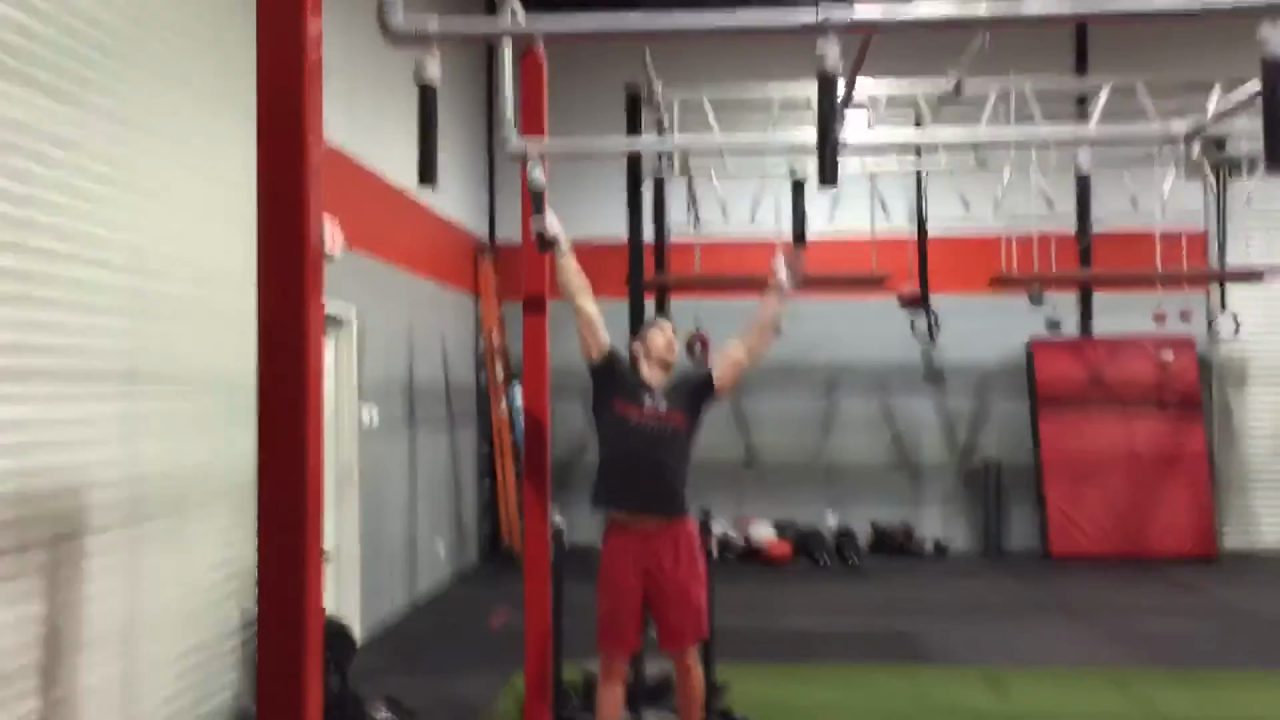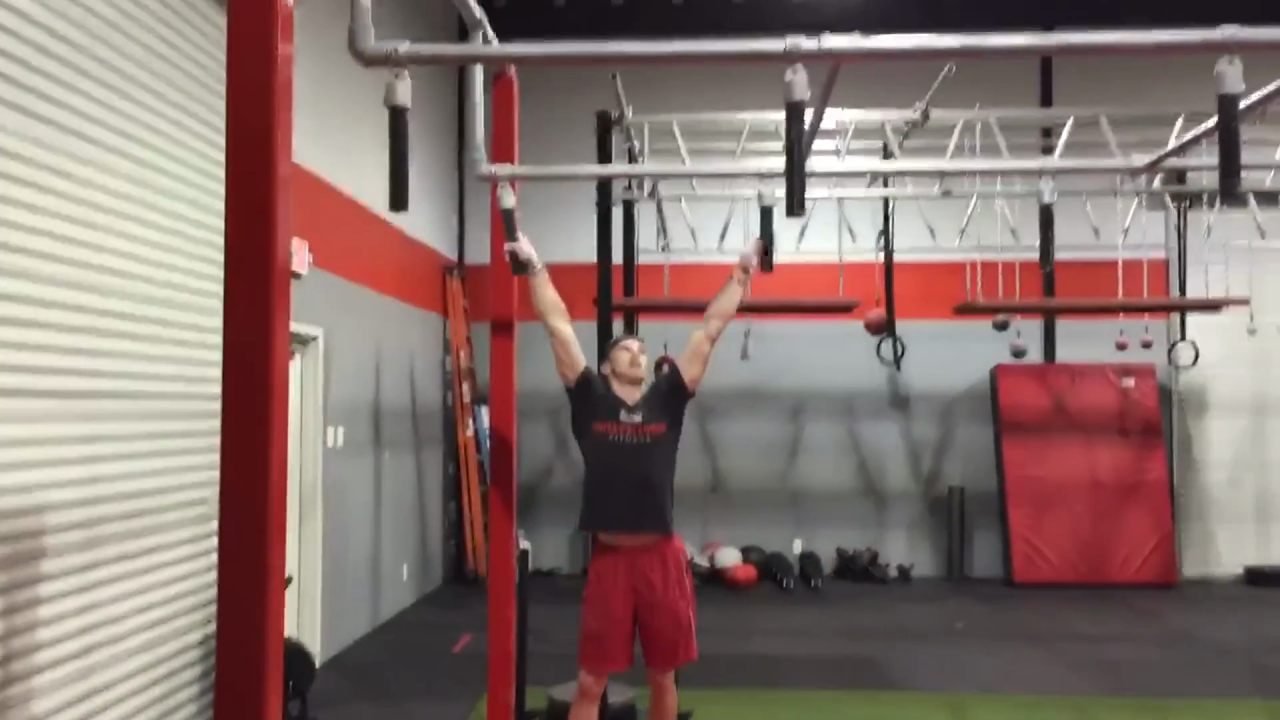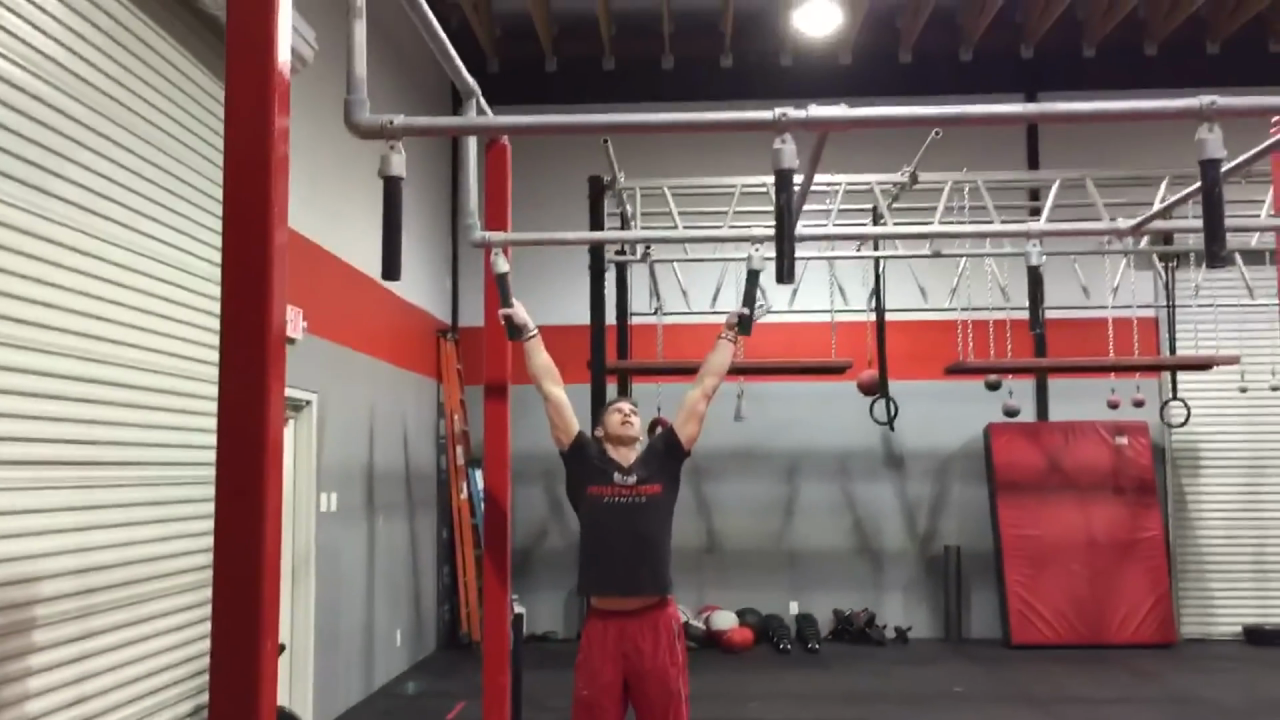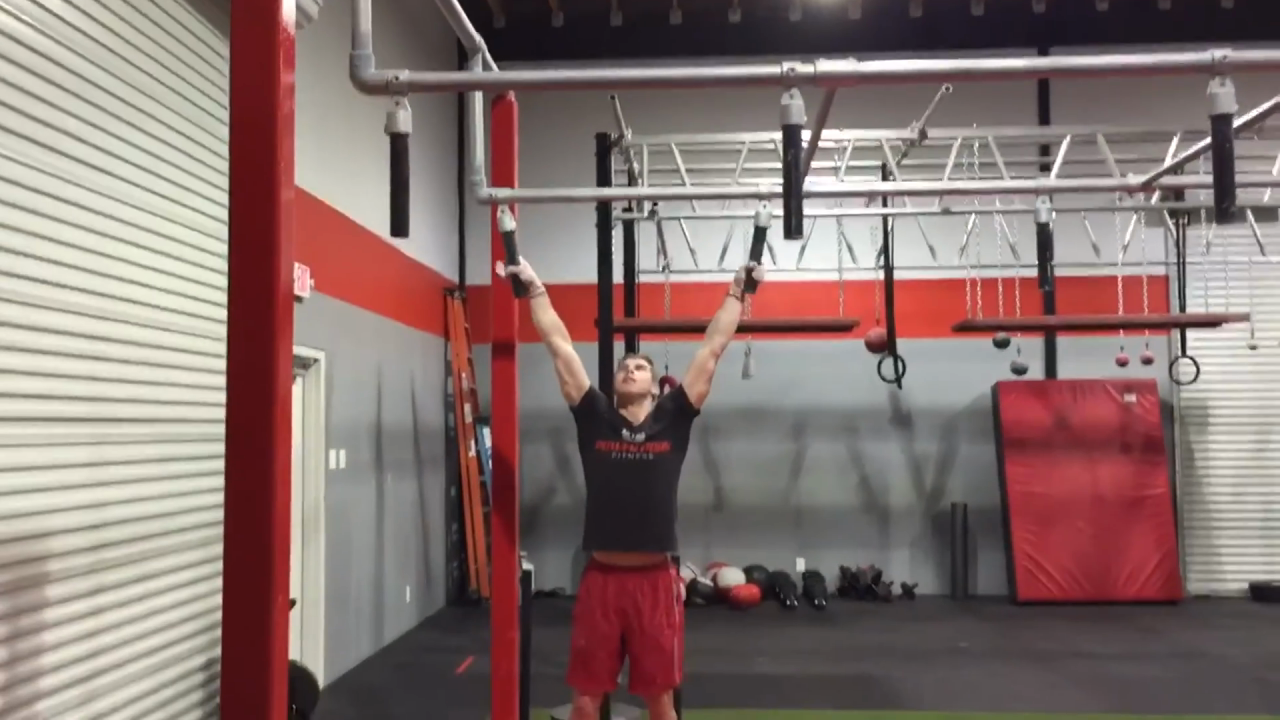
dt=0.4s
person 1, frame 1
left shoulder: (688, 391)
right shoulder: (613, 379)
left elbow: (745, 350)
right elbow: (583, 306)
left wrist: (778, 289)
right wrist: (559, 244)
left hip: (672, 539)
right hip: (623, 539)
left knee: (686, 654)
right knee: (613, 661)
person 1, frame 2
left shoulder: (667, 399)
right shoulder: (590, 399)
left elbow: (708, 331)
right elbow: (559, 327)
left wrist: (741, 272)
right wrist: (535, 266)
left hip: (661, 557)
right hip: (610, 559)
left knee: (663, 673)
right knee: (591, 679)
person 1, frame 3
left shoulder: (663, 459)
right shoulder: (585, 463)
left elbow: (703, 390)
right elbow: (552, 391)
left wrist: (728, 333)
right wrist: (528, 329)
left hip: (655, 623)
right hip: (603, 625)
person 1, frame 4
left shoulder: (672, 418)
right shoulder: (595, 418)
left elbow: (712, 349)
right elbow: (561, 347)
left wrist: (736, 291)
right wrist: (534, 287)
left hip: (655, 580)
right hip: (602, 579)
